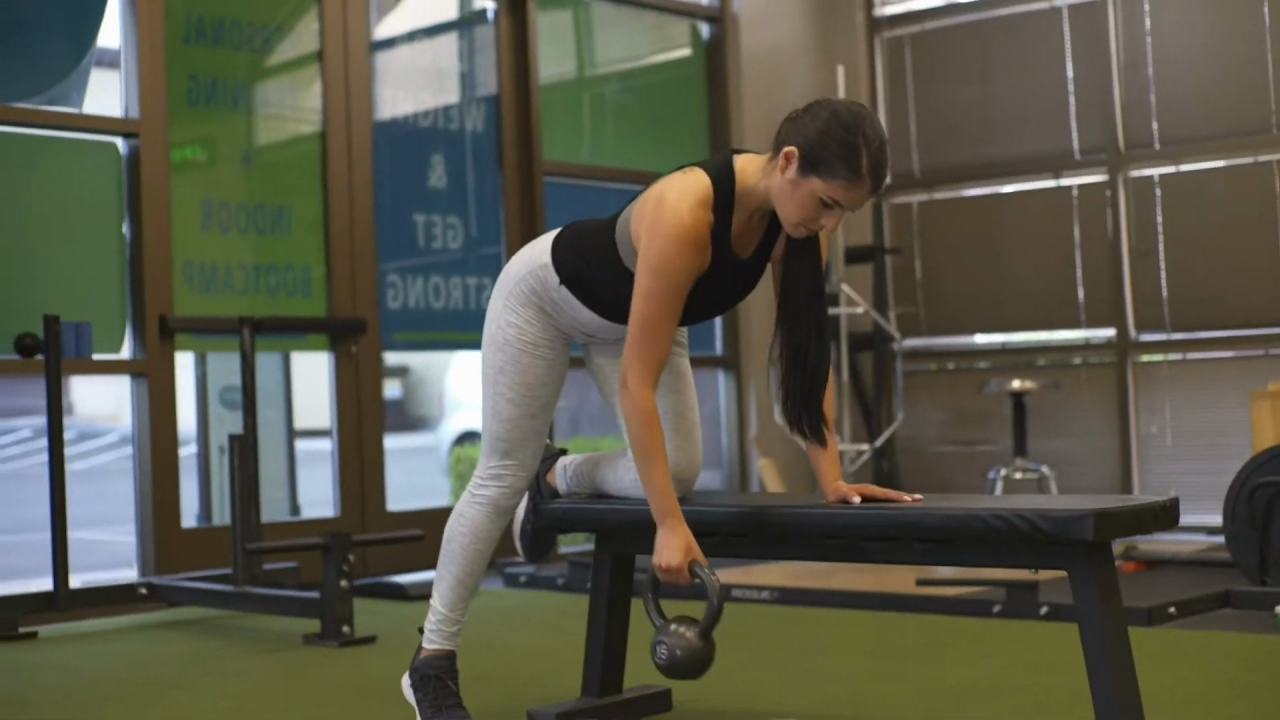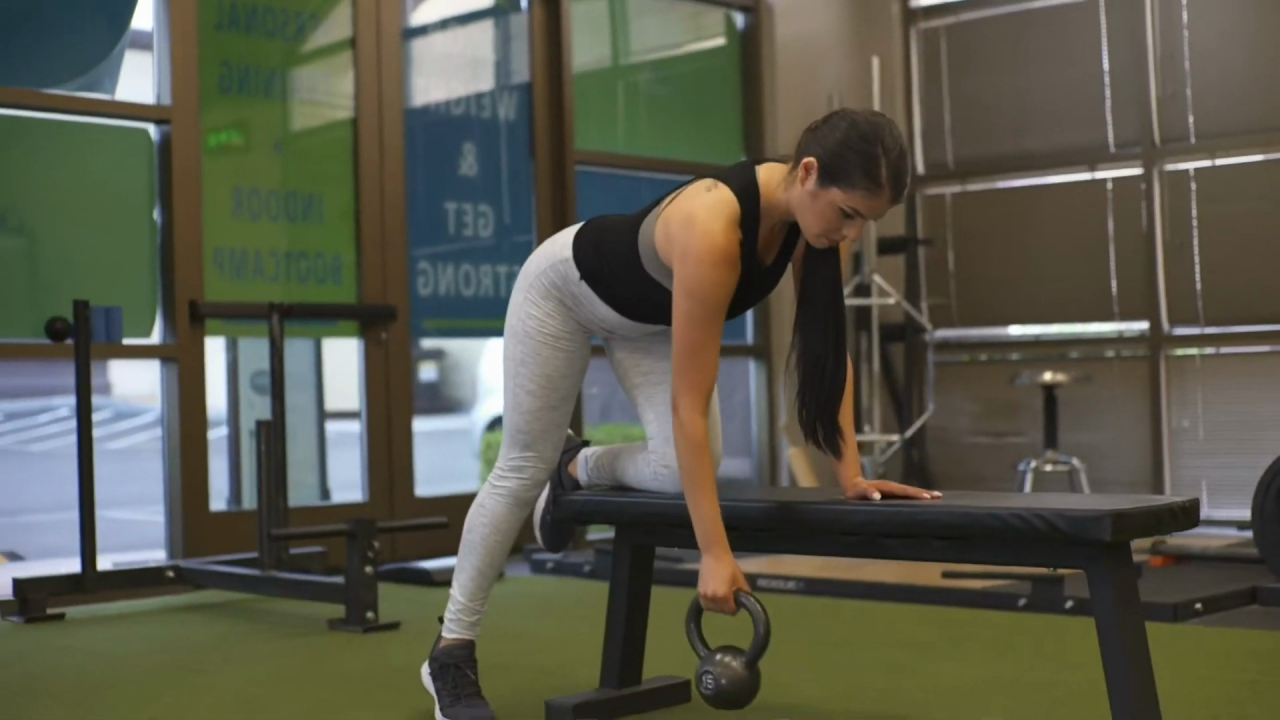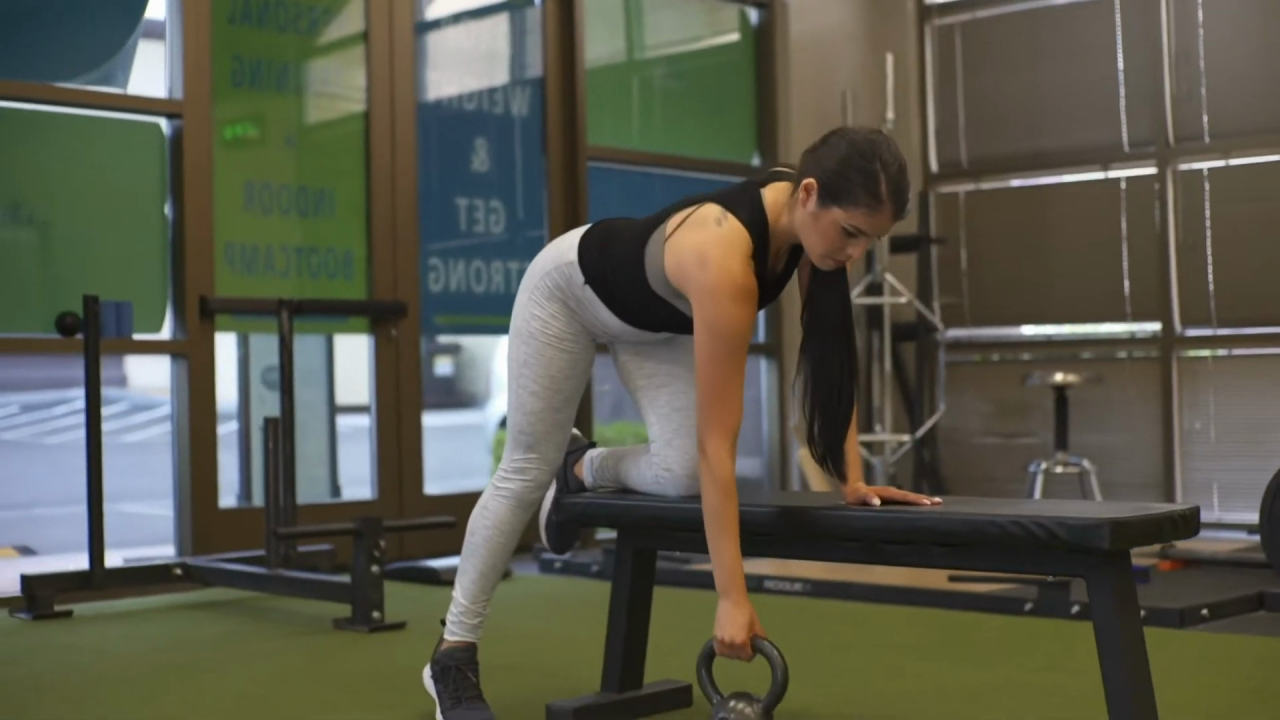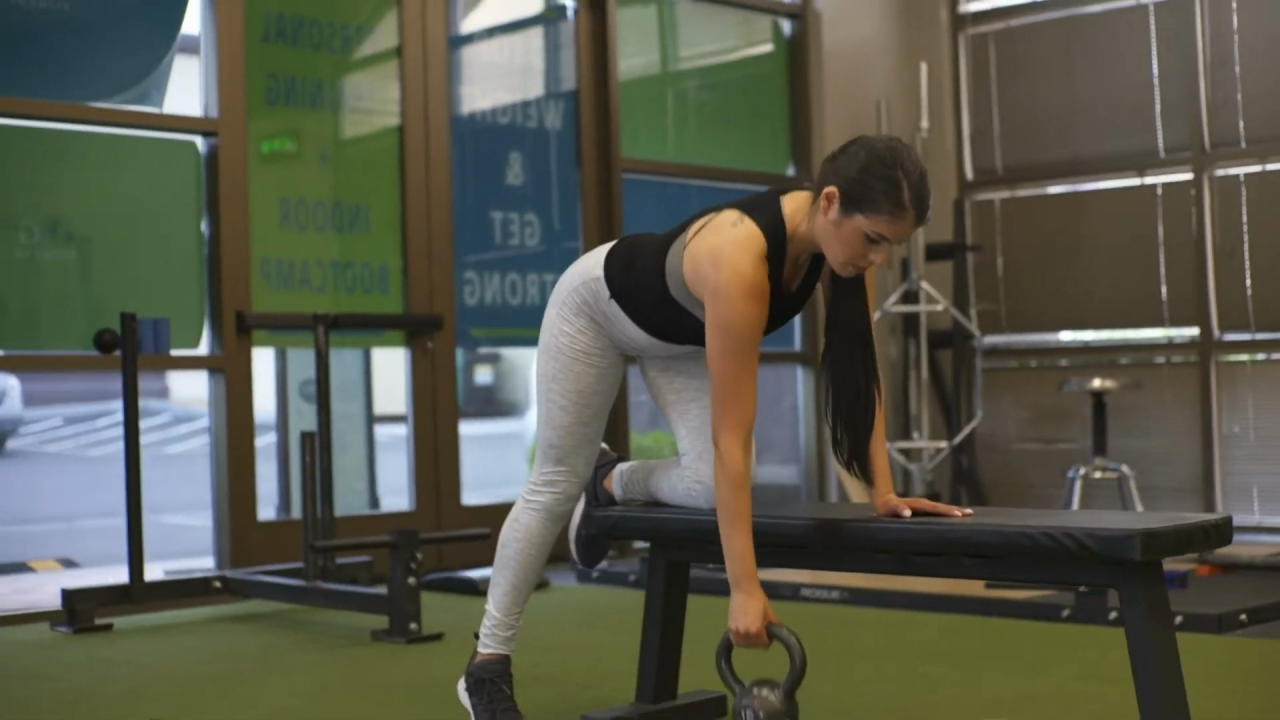
dt=0.3s
person 1, frame 1
left shoulder: (795, 212)
right shoulder: (685, 214)
left elbow: (805, 347)
right elbow: (636, 383)
left wrist: (831, 479)
right wrist: (669, 526)
left hip: (632, 313)
right hip: (546, 294)
left knee: (675, 473)
right knee: (502, 478)
left ankle: (558, 477)
right ankle: (431, 661)
person 1, frame 2
left shoulder: (811, 211)
right shoulder: (712, 229)
left elbow: (826, 345)
right elbow: (688, 405)
left wrist: (850, 473)
right wrist: (715, 552)
left hip: (653, 312)
right hip: (567, 288)
left knee: (682, 473)
right knee: (522, 470)
left ankle: (578, 469)
right ankle: (451, 650)
person 1, frame 3
left shoulder: (812, 220)
right shoulder: (724, 260)
left elbow: (832, 354)
right elbow: (716, 441)
left wrist: (852, 478)
right wrist: (732, 597)
left hip: (660, 316)
right hip: (572, 289)
left knee: (684, 476)
right knee: (527, 471)
left ankle: (584, 468)
right ankle: (452, 654)
person 1, frame 4
left shoulder: (839, 233)
right shoulder: (739, 261)
left elbow: (861, 372)
right elbow: (727, 437)
left wrist: (883, 492)
right wrist: (745, 589)
left hip: (688, 331)
right hip: (601, 306)
left knee: (720, 493)
right knee: (555, 486)
left ankle: (612, 481)
right ankle: (486, 666)
